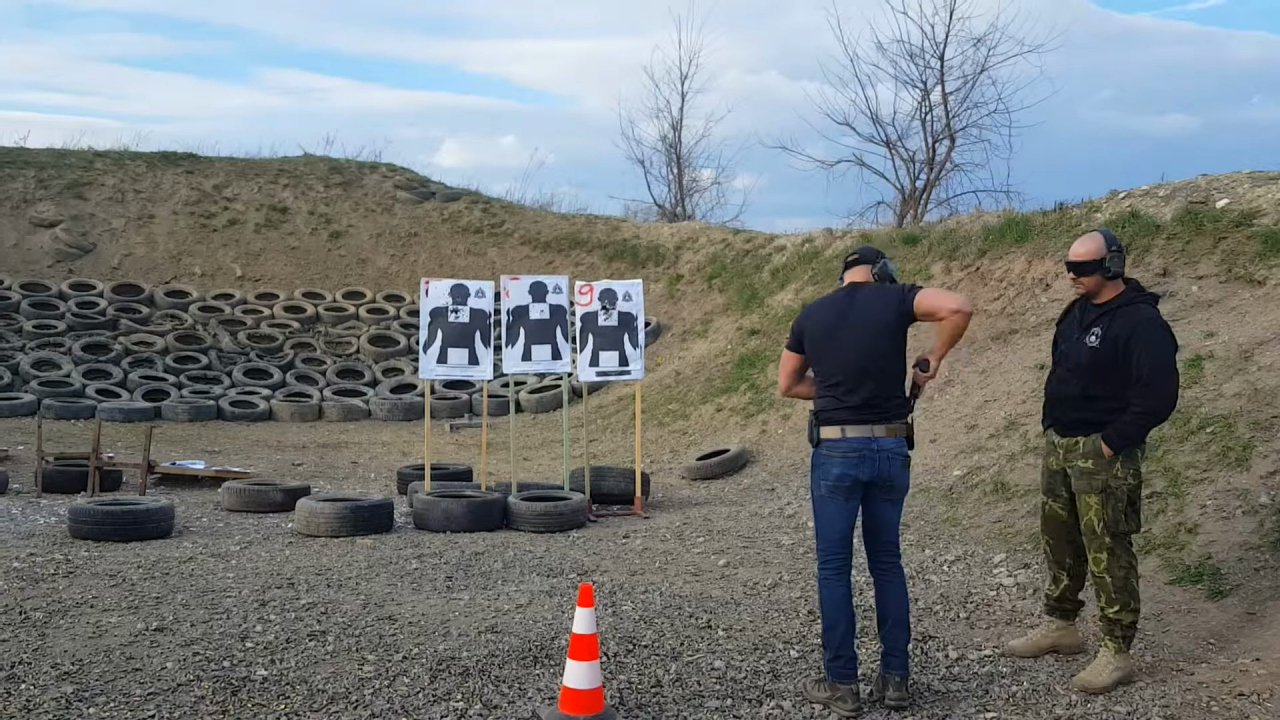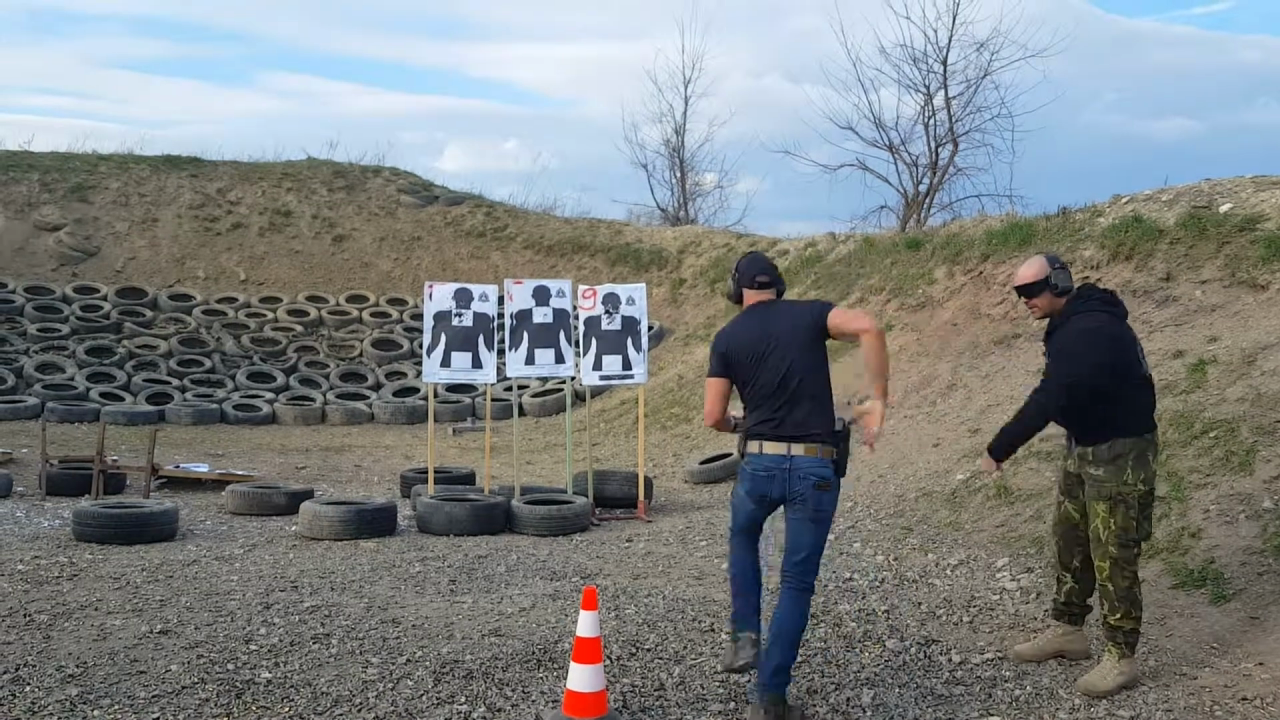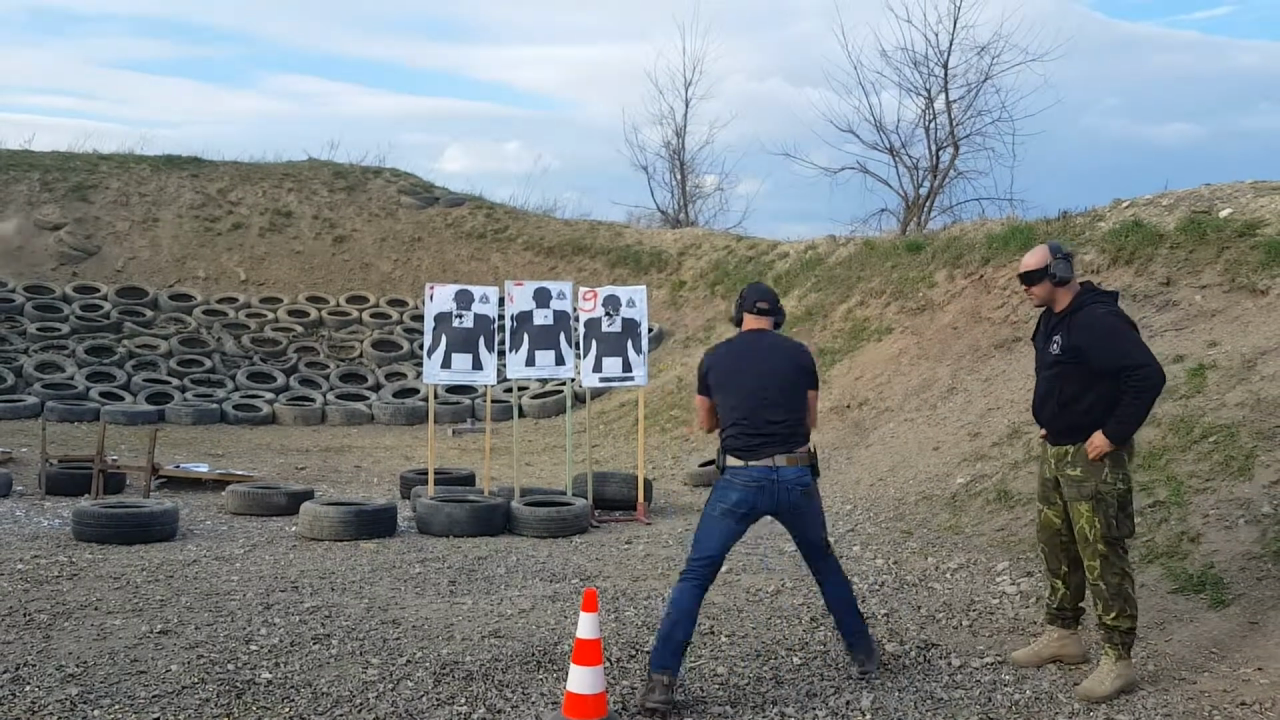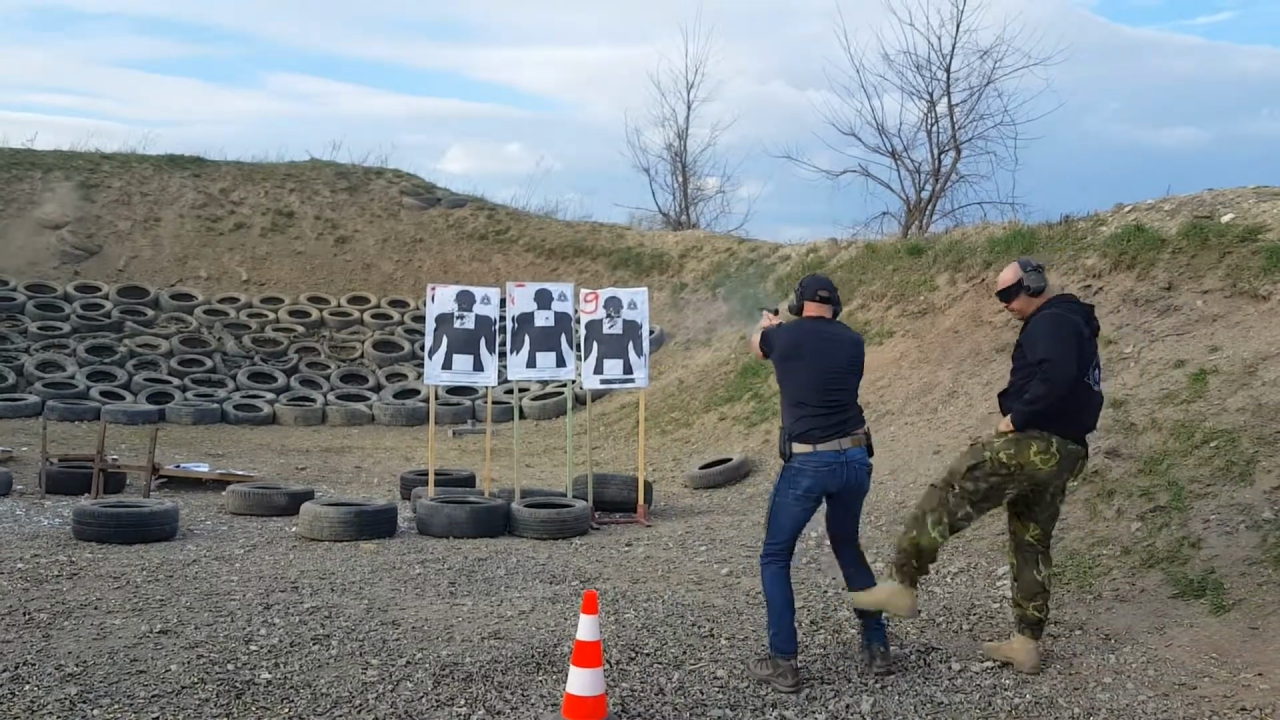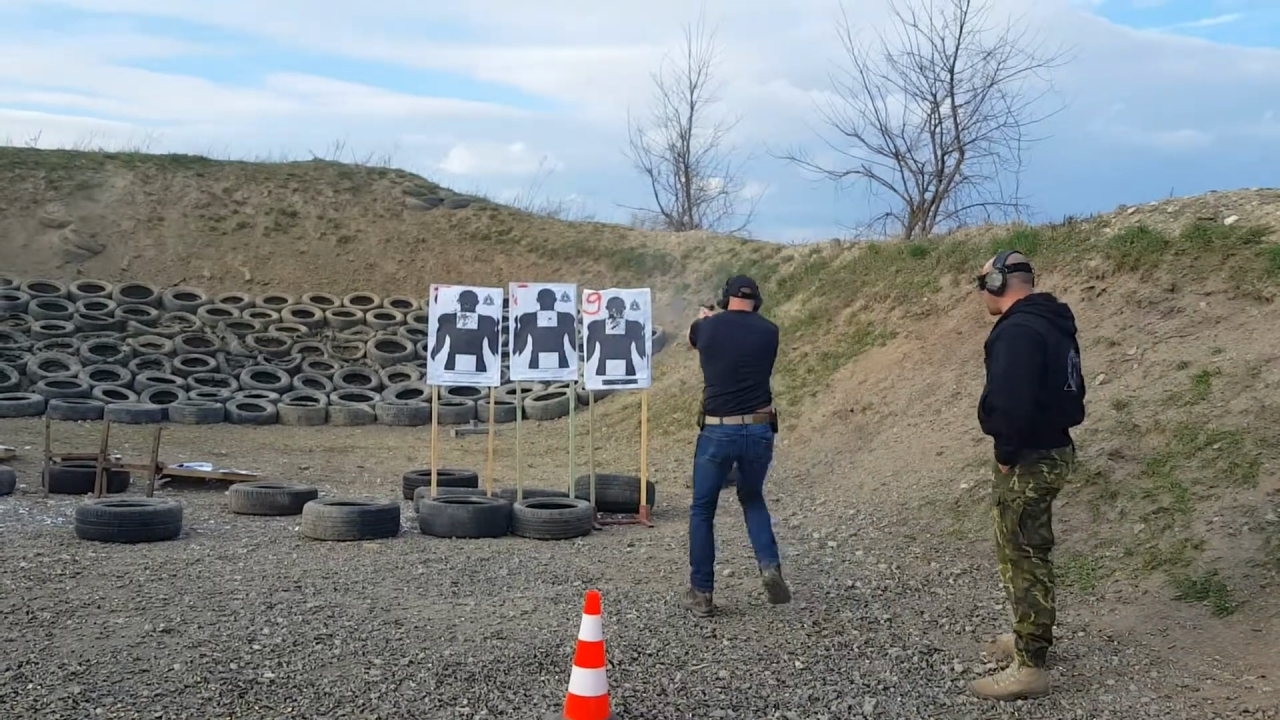
dt=1s
person 1, frame 1
left shoulder: (1139, 321)
right shoulder: (1076, 313)
left elbow: (1159, 395)
left wrist: (1113, 441)
right wrist: (1050, 425)
left hip: (1102, 451)
right hip: (1060, 444)
left knee: (1106, 551)
right knee: (1059, 541)
left ankle: (1116, 654)
right ankle: (1060, 626)
person 1, frame 2
left shoulder: (1087, 332)
right shoulder: (1071, 322)
left elbow: (1048, 398)
left wrist: (998, 450)
left hip: (1121, 452)
right hip: (1086, 447)
left knee: (1112, 556)
right knee: (1070, 543)
left ankle: (1122, 659)
right ankle: (1068, 630)
person 1, frame 3
left shoulder: (1099, 321)
right shoulder: (1051, 320)
left elbow: (1147, 377)
left wrist: (1113, 434)
left hip: (1093, 455)
right hip: (1055, 452)
left knee: (1102, 555)
right knee: (1056, 545)
left ankle: (1118, 660)
right ankle: (1062, 634)
person 1, frame 4
left shoulder: (1050, 324)
right shoulder: (1071, 326)
left elbow: (1057, 376)
right elbow: (1074, 393)
left wrist: (1017, 418)
left hip: (1031, 444)
right hip: (1066, 452)
left knee: (941, 502)
right knee: (1032, 547)
left ankle: (901, 587)
right ankle: (1027, 643)
person 1, frame 5
left shoulder: (1015, 331)
right shoulder: (1057, 326)
left elbow: (1013, 403)
right elbow: (1071, 391)
left wrist: (1005, 454)
left hip: (1027, 461)
right hip: (1053, 453)
left knee: (1023, 559)
right knee: (1030, 554)
left ankle: (1029, 668)
right ankle: (1027, 642)
person 2, frame 1
left shoulder: (811, 314)
right shoulder: (896, 298)
left elbow: (788, 384)
right elbow: (959, 307)
right wrist: (936, 357)
left hip: (836, 451)
right hip: (890, 450)
left knee: (834, 567)
right knee: (886, 562)
right ankle: (895, 676)
person 2, frame 2
left shoulder: (728, 338)
right shoulder: (810, 312)
left elbow: (714, 417)
right elbow: (871, 329)
right wrist: (879, 400)
left hip: (762, 464)
right hip: (815, 468)
left knee: (743, 539)
right knee: (797, 584)
left ankle: (743, 638)
person 2, frame 3
left shoulder: (716, 358)
right shoulder: (800, 355)
left elbow: (706, 424)
right elbow: (810, 420)
left hip: (742, 480)
right hip: (797, 477)
left knee: (695, 577)
right knee: (823, 559)
left ankle: (661, 678)
right ankle: (862, 652)
person 2, frame 4
left shoulder: (780, 336)
right shoulder: (853, 340)
left elbow: (758, 345)
left hip: (806, 462)
right hip: (855, 459)
left knee: (775, 558)
right knee: (847, 548)
left ankle: (782, 661)
right ankle: (876, 648)
person 2, frame 5
left shoulder: (706, 327)
right shoulder: (769, 331)
left hip: (718, 432)
right hip: (759, 431)
left knee: (702, 510)
right knee: (753, 501)
left ankle: (701, 593)
right ankle: (770, 569)
